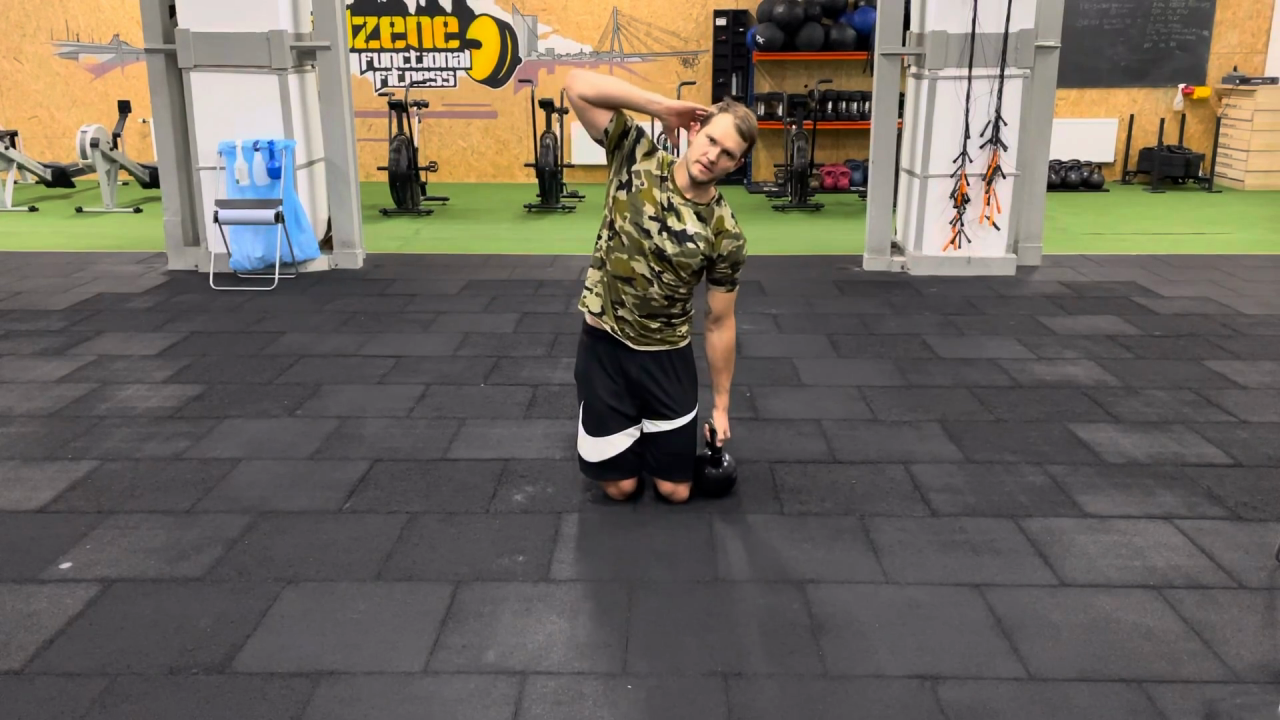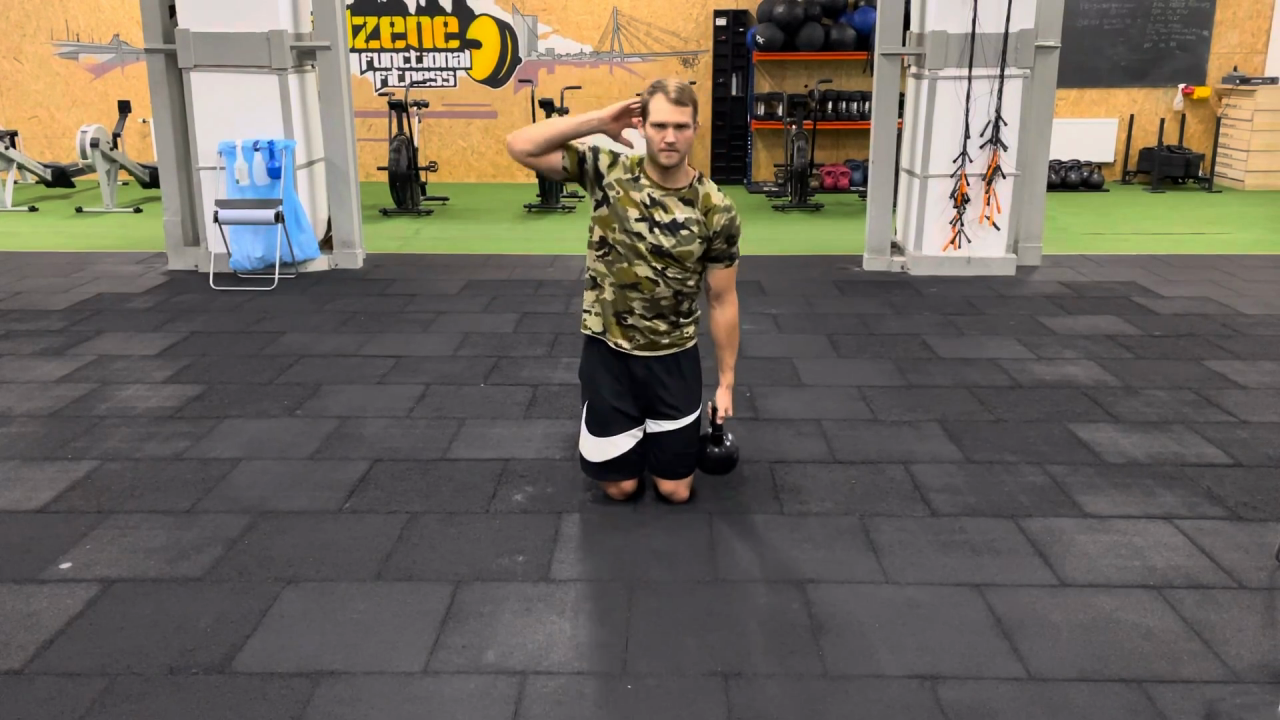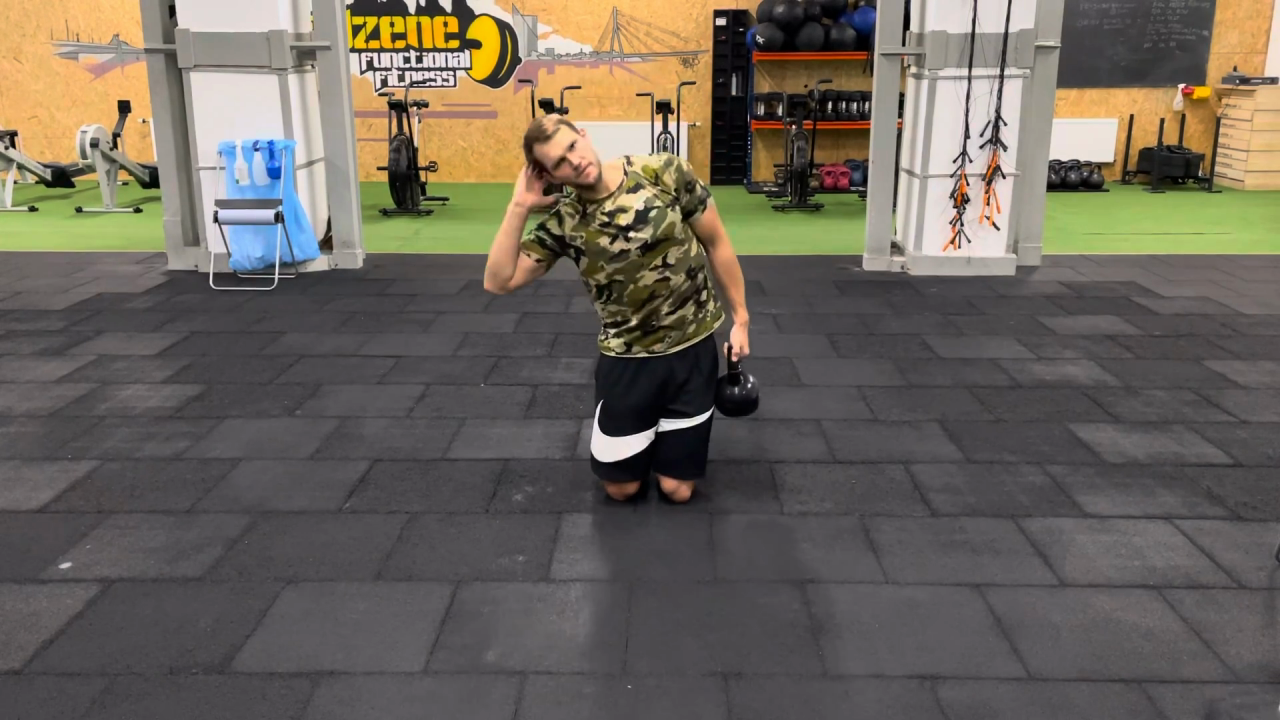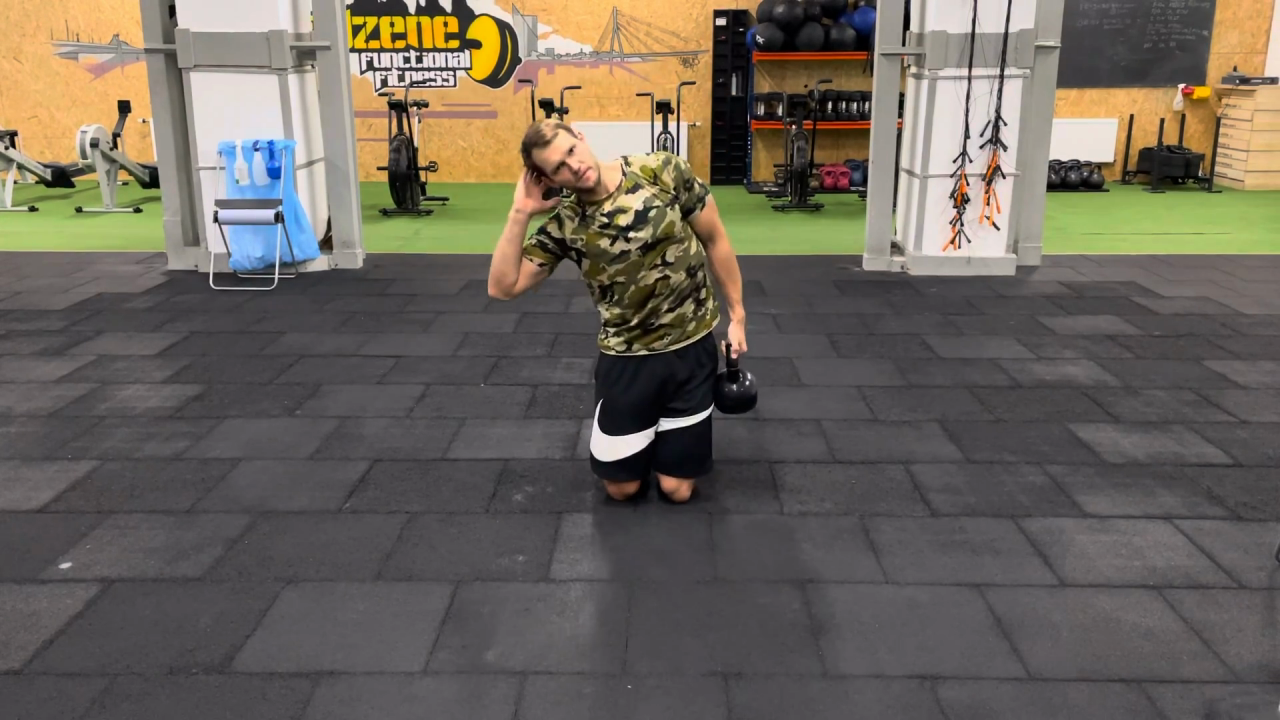
dt=0.5s
person 1, frame 1
left shoulder: (725, 235)
right shoulder: (636, 158)
left elbow: (720, 323)
right elbow: (576, 85)
left wrist: (721, 404)
right wrist: (662, 107)
left hip: (666, 353)
right hip: (604, 343)
left knee: (675, 490)
right knee: (619, 487)
left ankle: (652, 431)
right ankle: (623, 428)
person 1, frame 2
left shoulder: (716, 211)
right shoulder: (606, 169)
left elbow: (722, 302)
right elbow: (519, 147)
left wrist: (725, 383)
right wrist: (600, 122)
left hip: (673, 357)
right hip: (608, 352)
left knee: (676, 490)
right knee: (620, 487)
left ankle: (658, 433)
right ankle: (632, 430)
person 1, frame 3
left shoulder: (666, 172)
right shoulder: (563, 222)
left elbow: (716, 243)
right elbow: (498, 281)
left wrist: (740, 316)
right wrist: (519, 206)
left hip: (692, 349)
right hip: (626, 357)
left knee: (677, 488)
right knee: (620, 487)
left ankle: (668, 436)
right ankle: (641, 429)
person 1, frame 4
left shoulder: (665, 172)
right shoulder: (563, 225)
left elbow: (715, 241)
right elbow: (502, 286)
left wrist: (736, 314)
right wrist: (520, 212)
left hip: (692, 347)
right hip: (625, 356)
left knee: (676, 489)
right knee: (621, 488)
left ankle: (667, 435)
right ankle: (643, 428)
